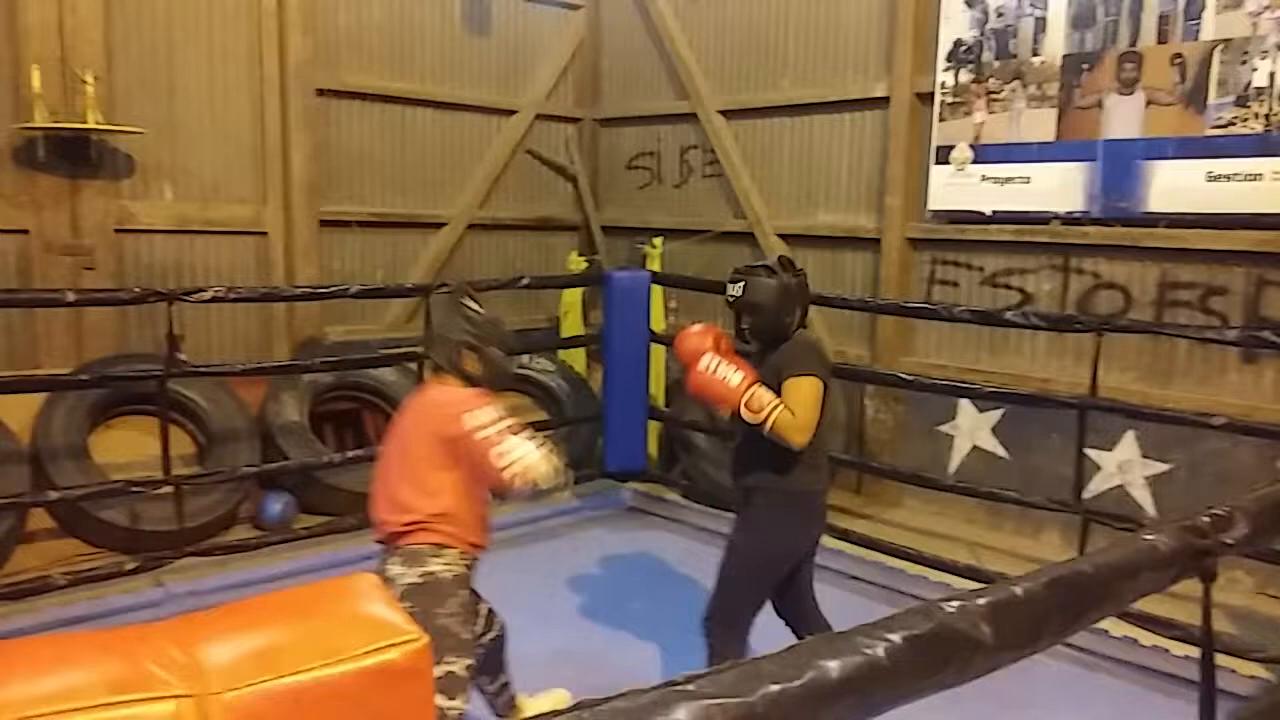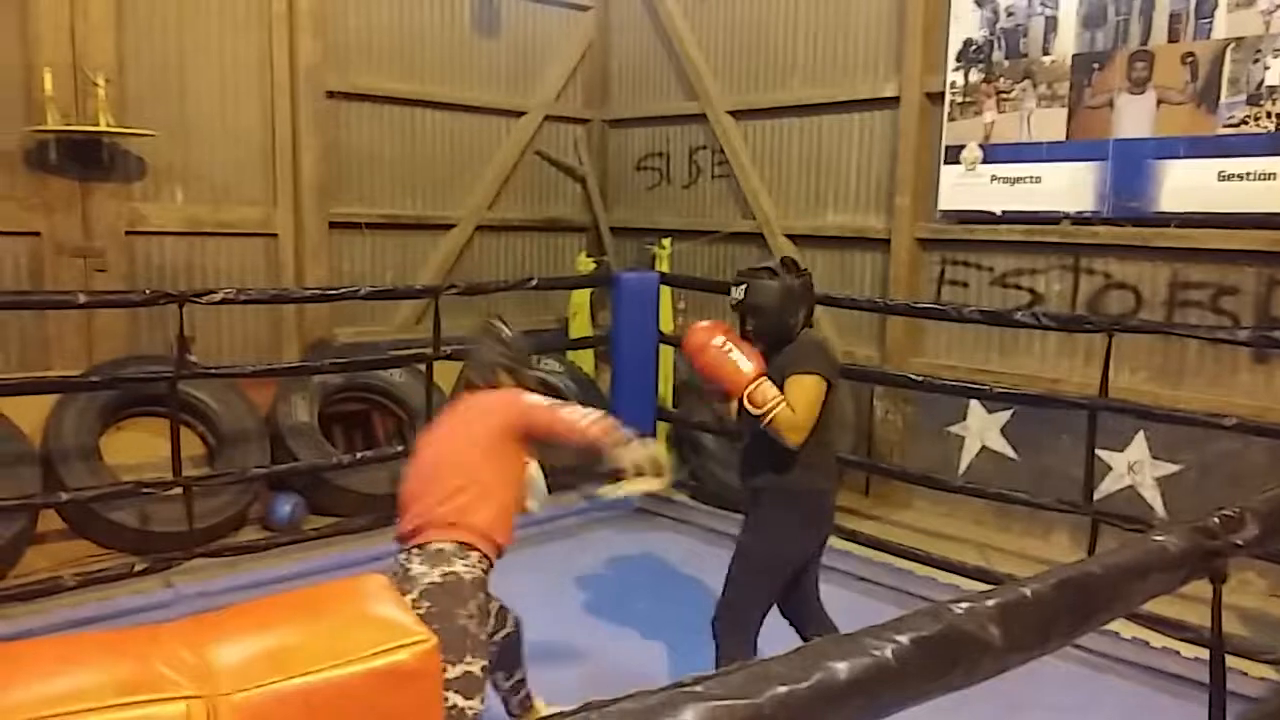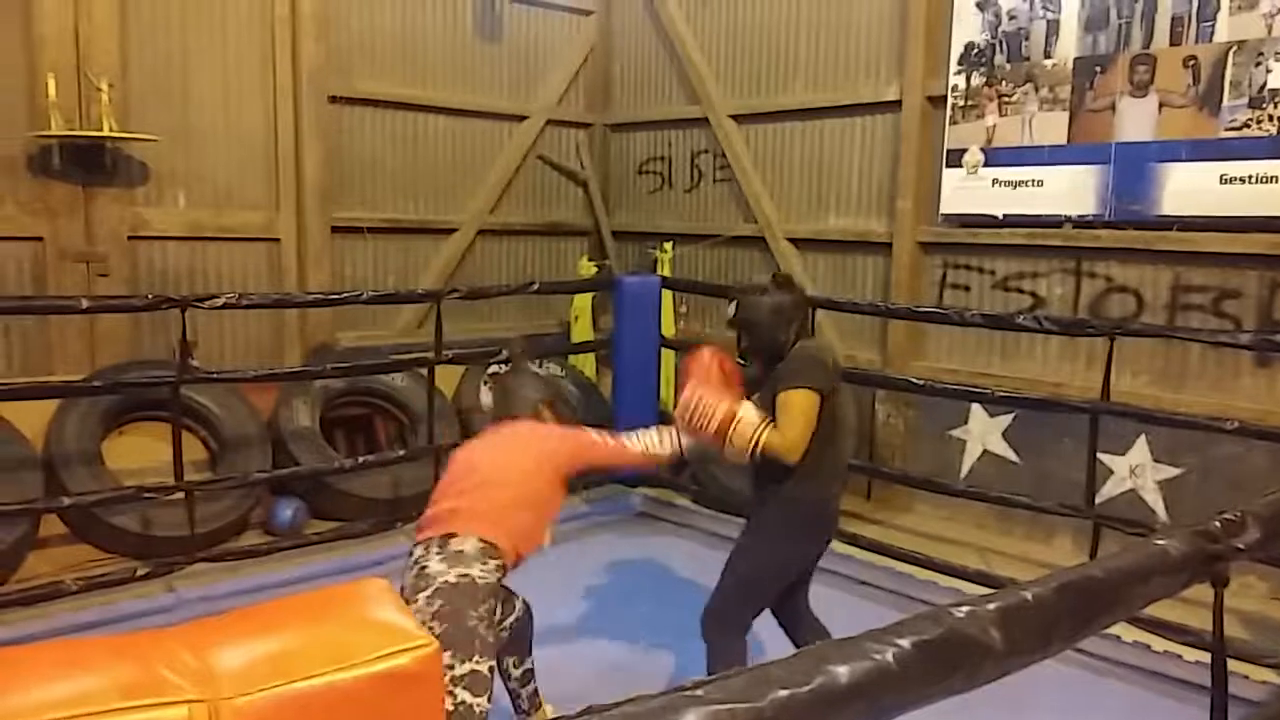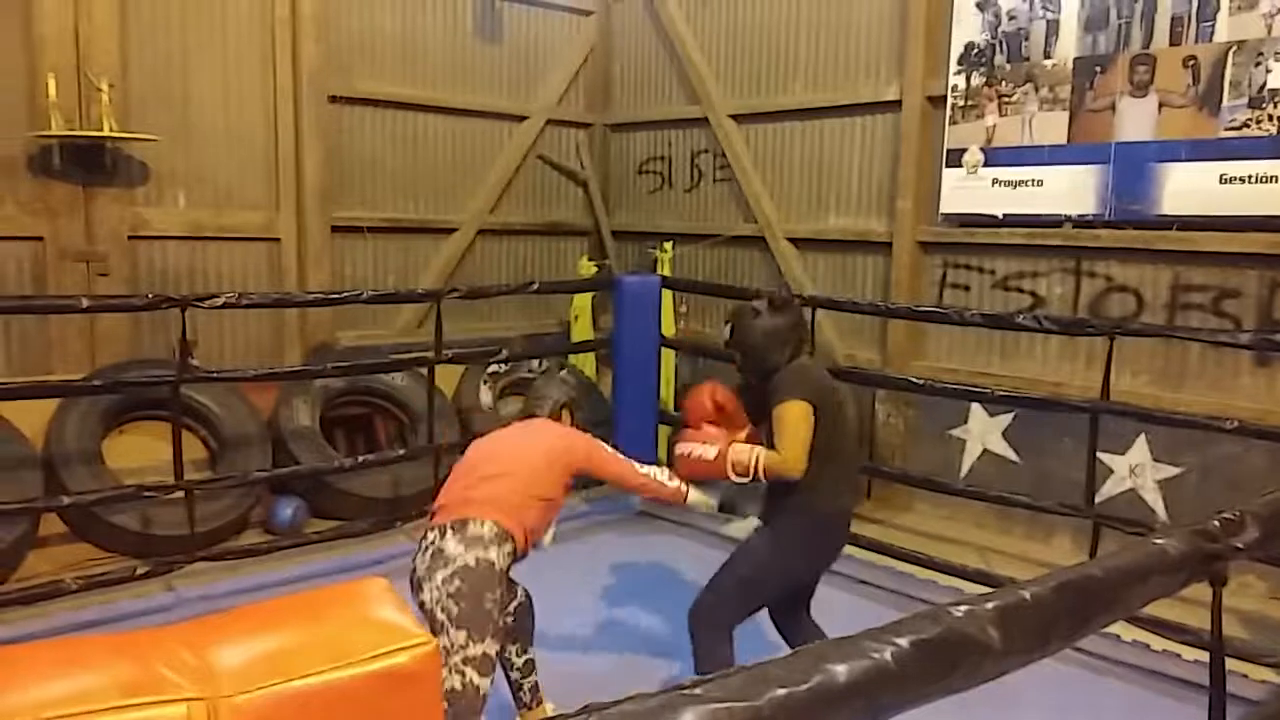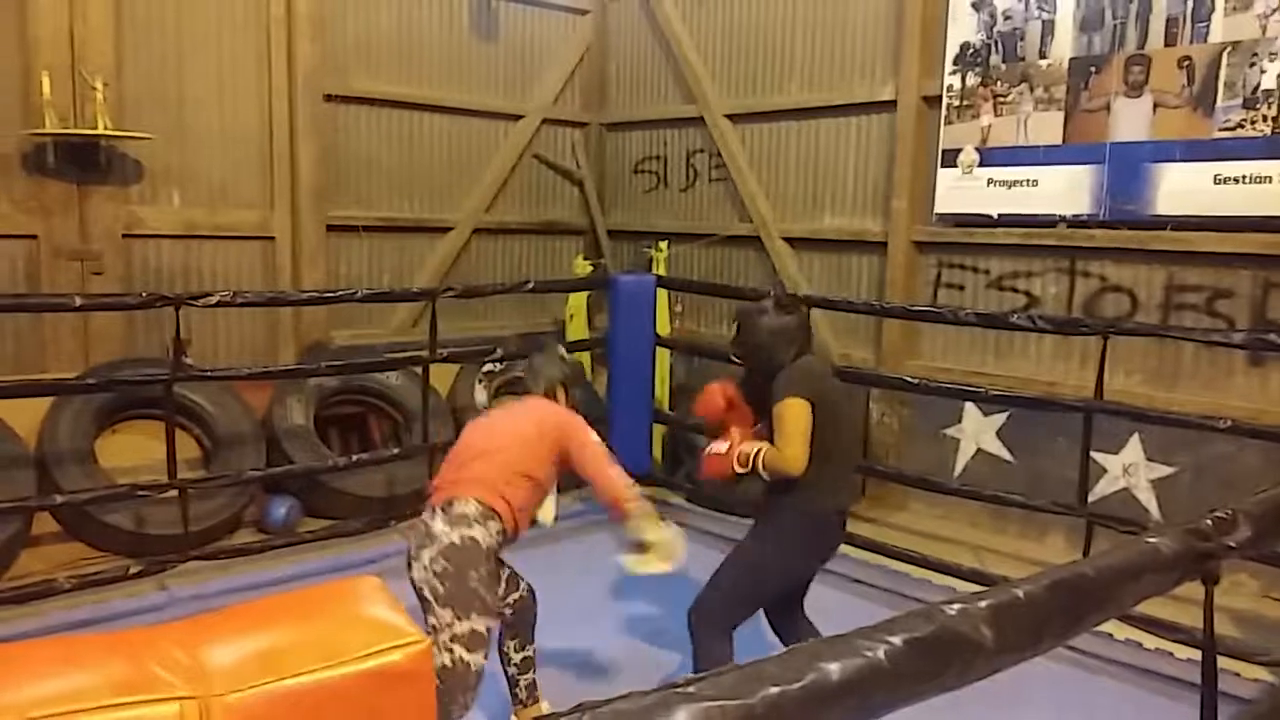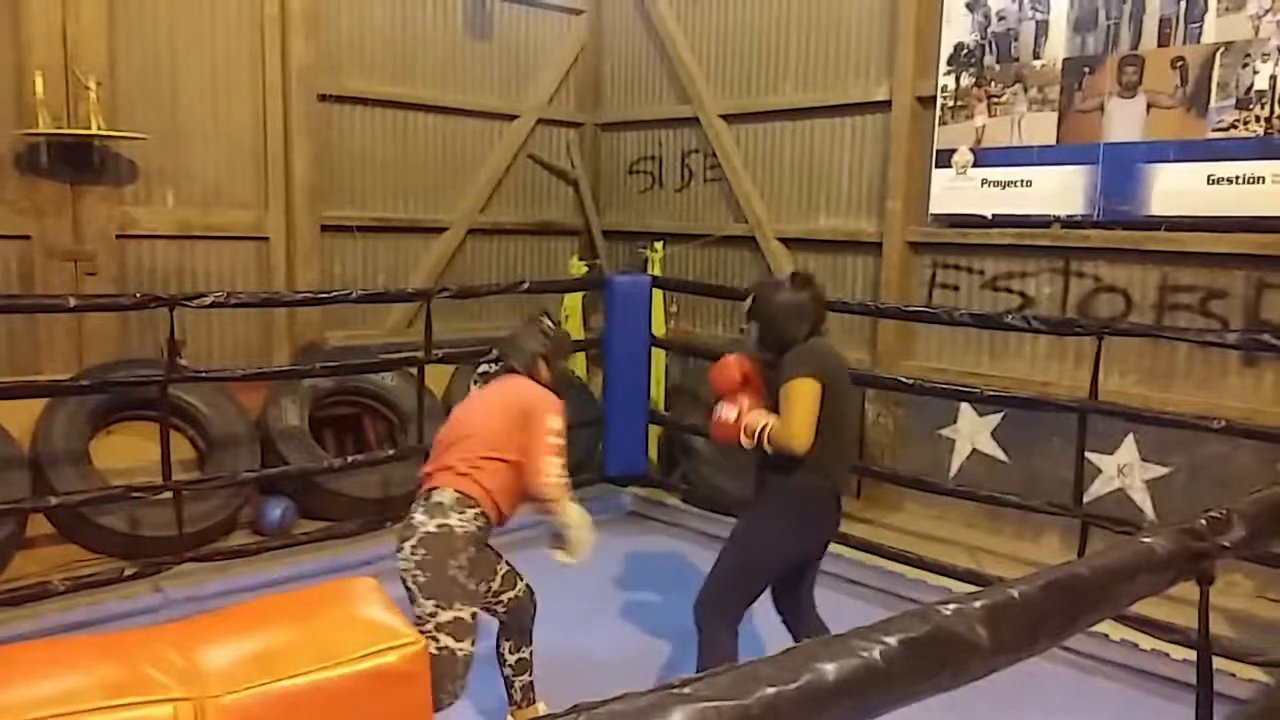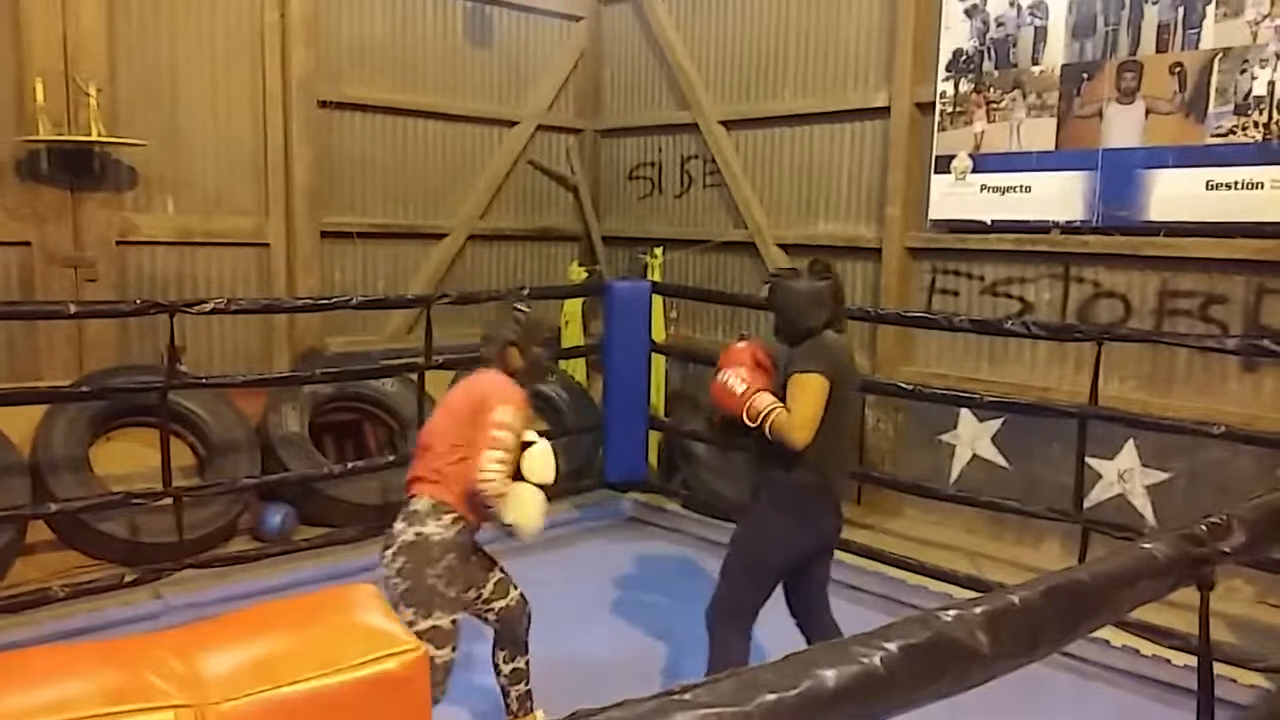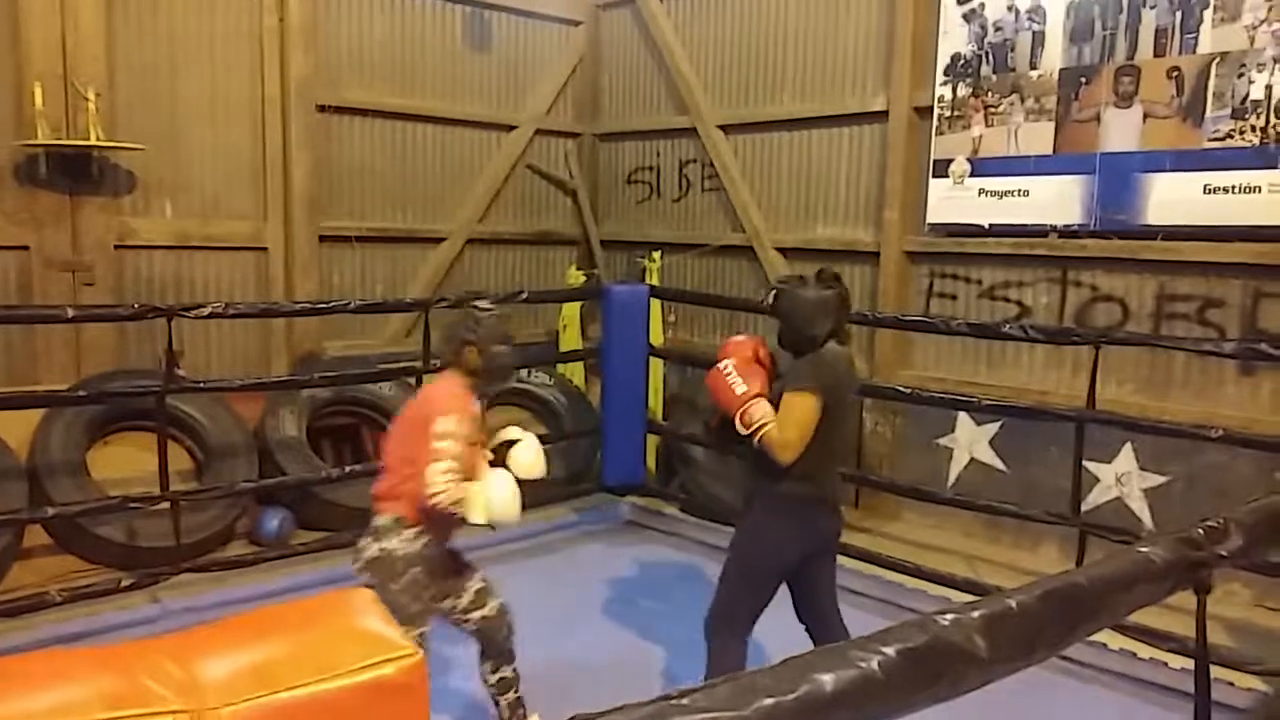
dt=0.1s
person 1, frame 1
left shoulder: (801, 353)
right shoulder: (771, 351)
left elbow: (796, 433)
right elbow: (750, 421)
left wrist: (742, 390)
right wrist: (716, 374)
left hip: (781, 506)
right hip: (788, 502)
left knee: (725, 622)
right knee: (798, 607)
person 1, frame 2
left shoulder: (807, 353)
right shoulder: (778, 350)
left elbow: (792, 430)
right elbow: (756, 417)
left wrist: (749, 380)
right wrist: (730, 365)
left hip: (789, 505)
right hip: (798, 502)
left knee: (733, 622)
right knee: (802, 607)
person 1, frame 3
left shoulder: (803, 366)
right shoulder: (795, 362)
left elbow: (787, 447)
right elbow: (768, 423)
left wrist: (729, 417)
right wrist: (730, 404)
left hip: (792, 511)
right hip: (806, 510)
left knee: (721, 621)
right knee: (791, 610)
person 1, frame 4
left shoulder: (792, 382)
right shoulder: (799, 375)
left elbow: (791, 464)
left wrist: (733, 455)
right wrist: (734, 430)
left hip: (804, 522)
right hip: (820, 520)
left knee: (707, 618)
right knee: (790, 615)
person 1, frame 5
left shoulder: (795, 380)
right shoulder: (814, 374)
left elbow: (791, 461)
left wrist: (742, 451)
right wrist: (746, 431)
left hip: (796, 522)
right hip: (823, 521)
left knee: (708, 620)
right knee: (786, 615)
person 1, frame 6
left shoulder: (802, 360)
right shoulder: (821, 357)
left elbow: (796, 439)
left wrist: (748, 421)
right wrist: (754, 400)
left hip: (791, 503)
right hip: (819, 505)
left knee: (714, 609)
right knee: (796, 607)
person 1, frame 7
left shoulder: (815, 355)
right shoulder: (833, 352)
left elbow: (795, 432)
left wrist: (754, 395)
right wrist: (766, 384)
left hip: (788, 502)
right hip: (821, 506)
left knee: (727, 616)
right knee: (813, 612)
person 1, frame 8
left shoulder: (813, 369)
right shoulder: (834, 363)
left elbow: (784, 448)
left wrist: (748, 401)
right wrist: (765, 389)
left hip: (784, 509)
right hip: (820, 511)
left knee: (726, 623)
right knee: (822, 617)
person 2, frame 1
left shoulder: (420, 406)
right shoulder: (461, 405)
right elbow: (528, 475)
right wrist: (540, 453)
left hip: (421, 572)
right hip: (430, 579)
left knee: (488, 633)
person 2, frame 2
left shoulder: (448, 423)
right shoulder: (511, 405)
right elbow: (585, 425)
right wrist: (640, 452)
left hip: (420, 570)
right hip: (445, 579)
left knee: (505, 630)
person 2, frame 3
left shoulder: (477, 448)
right shoulder: (559, 442)
right elbow: (634, 449)
right wrist: (680, 440)
left hip: (430, 565)
right hip: (458, 579)
left knee: (516, 621)
person 2, frame 4
left shoulder: (492, 441)
right shoulder: (570, 443)
right elbow: (640, 478)
right wrist: (696, 497)
left hip: (437, 552)
right hip: (470, 560)
left knee: (518, 611)
person 2, frame 5
left shoulder: (493, 419)
right shoulder: (563, 422)
right elbow: (615, 485)
left wrist: (530, 505)
right wrist: (656, 531)
left hip: (436, 533)
right hip: (461, 545)
left knee: (519, 605)
right knee: (456, 684)
person 2, frame 6
left shoulder: (484, 398)
right shoulder: (541, 401)
right elbow: (546, 482)
right wrist: (571, 525)
left hip: (444, 527)
right hip: (448, 534)
left knee: (518, 602)
right knee: (445, 672)
person 2, frame 7
left shoulder: (475, 388)
right shoulder: (506, 394)
right elbow: (490, 480)
left wrist: (523, 463)
right wrist: (515, 506)
left hip: (450, 535)
right hip: (431, 538)
left knee: (513, 612)
right knee: (429, 670)
person 2, frame 8
left shoulder: (447, 394)
right shoulder: (451, 400)
right elbow: (438, 491)
left wrist: (502, 462)
right wrist: (484, 501)
left hip: (426, 544)
right hip: (398, 549)
left knee: (494, 622)
